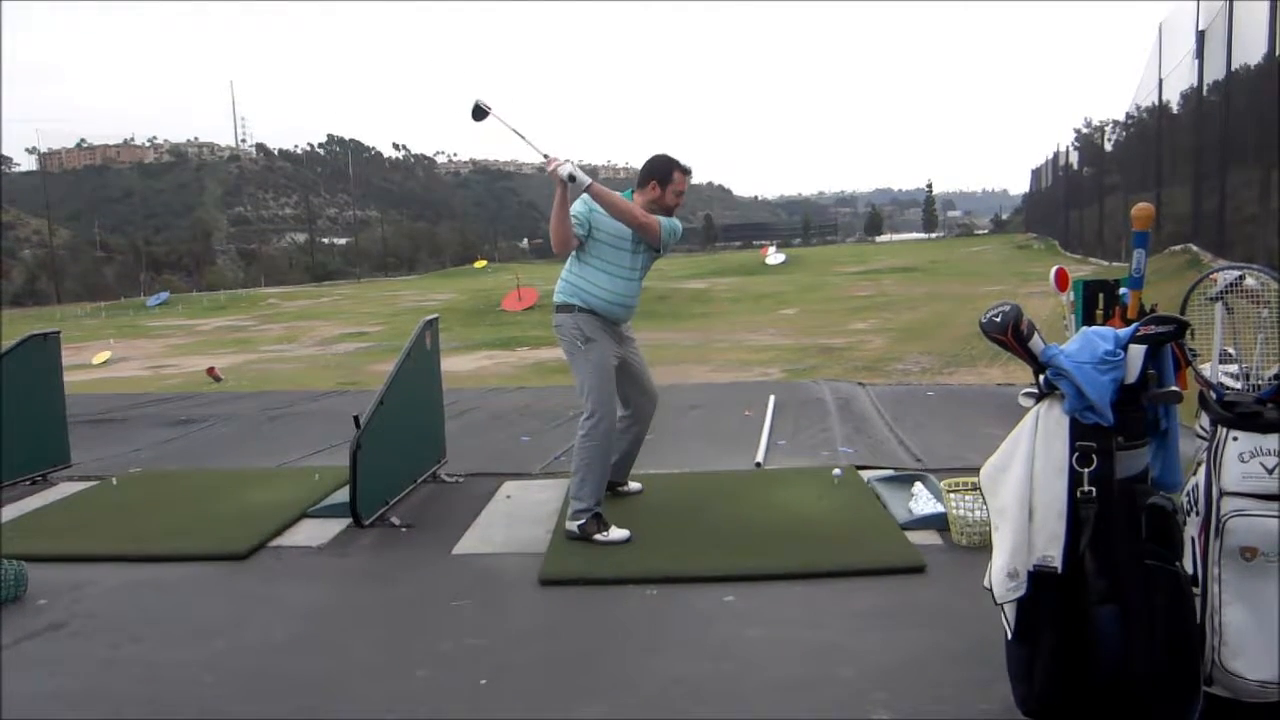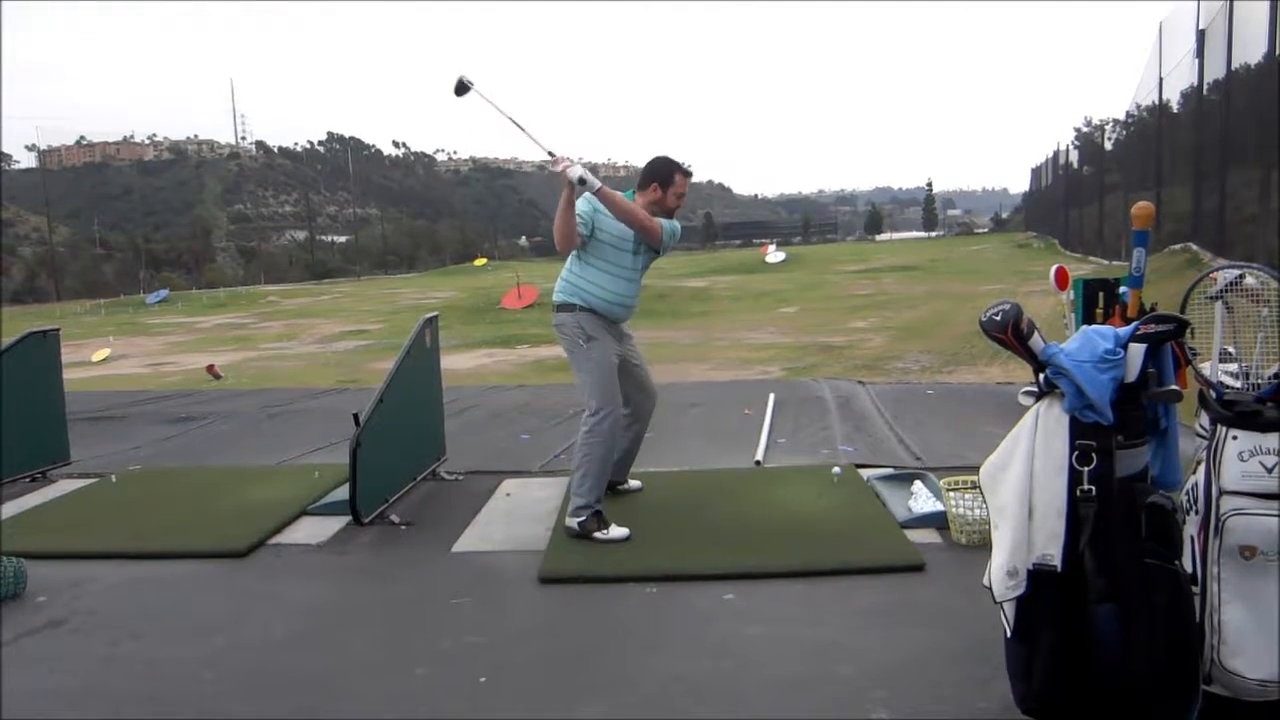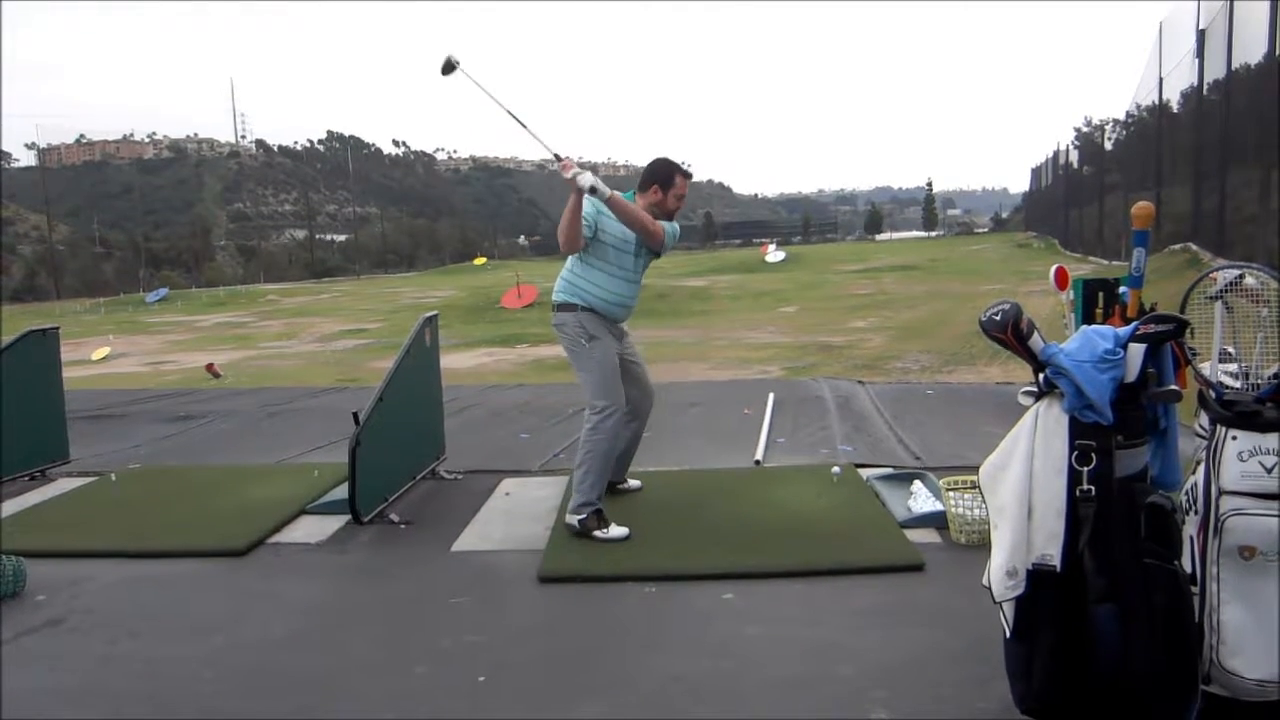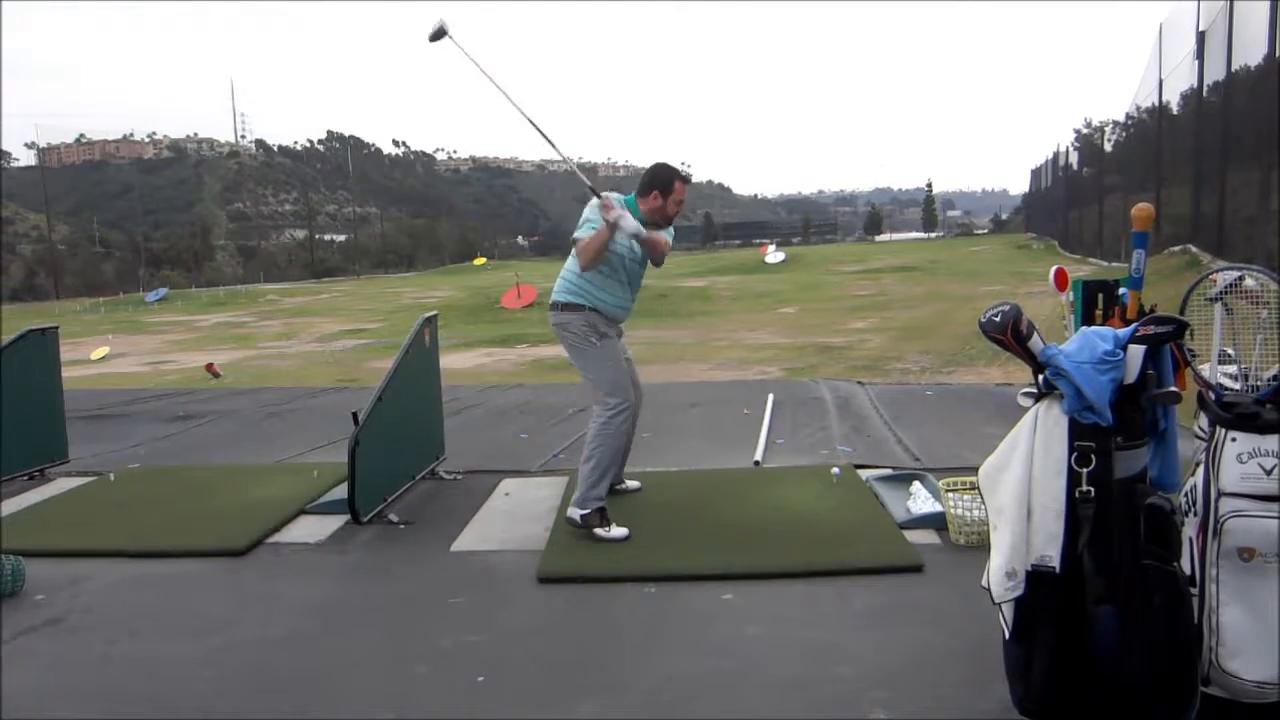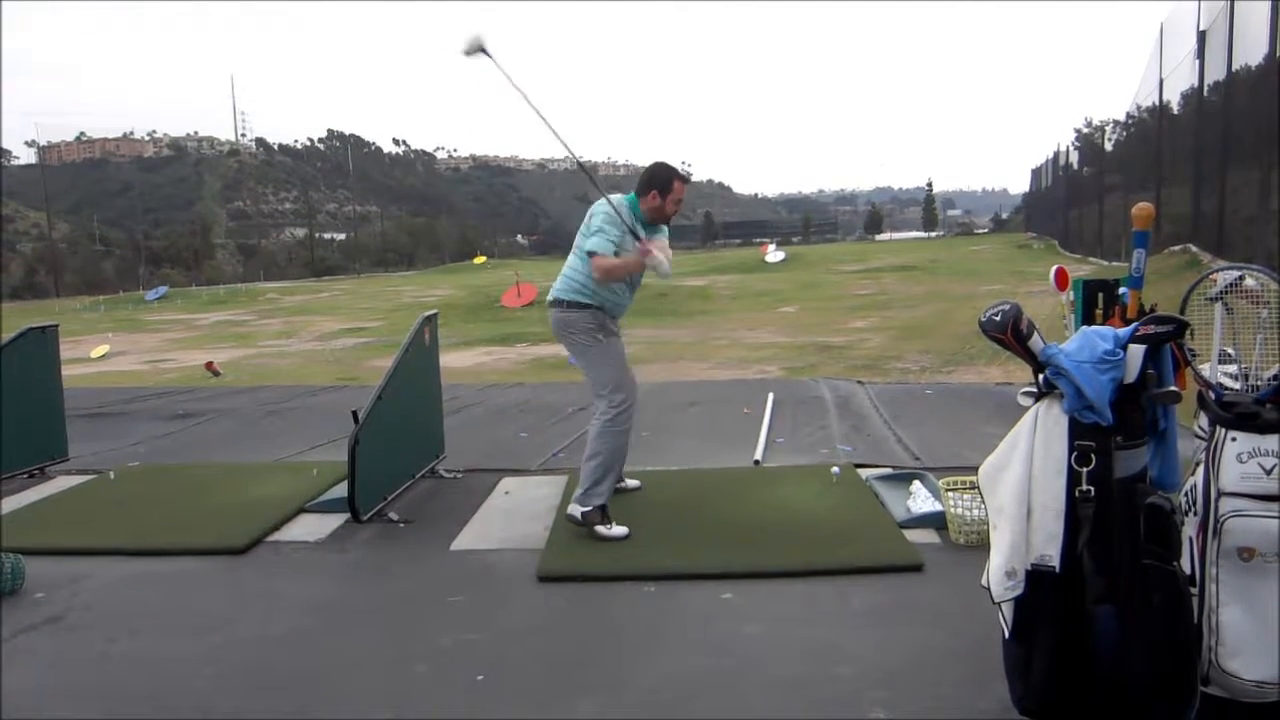
dt=0.2s
person 1, frame 1
left shoulder: (670, 228)
right shoulder: (591, 204)
left elbow: (637, 220)
right elbow: (561, 246)
left wrist: (586, 183)
right wrist: (563, 190)
left hip: (617, 326)
right hip: (580, 320)
left knee: (643, 401)
right knee: (601, 412)
left ankle: (611, 477)
right ankle: (583, 516)
person 1, frame 2
left shoulder: (669, 228)
right shoulder: (593, 204)
left elbow: (642, 224)
right elbow: (565, 245)
left wrist: (595, 185)
right wrist: (570, 190)
left hip: (614, 325)
right hip: (579, 318)
left knee: (642, 399)
right knee: (604, 409)
left ankle: (611, 476)
right ankle: (582, 513)
person 1, frame 3
left shoulder: (667, 227)
right shoulder: (594, 204)
left elbow: (650, 233)
right elbow: (568, 246)
left wrist: (605, 193)
right wrist: (578, 194)
left hip: (609, 323)
right hip: (579, 317)
left knee: (640, 398)
right knee: (608, 407)
left ankle: (610, 476)
right ankle: (583, 511)
person 1, frame 4
left shoulder: (661, 227)
right shoulder: (605, 207)
left elbow: (659, 250)
right elbow: (586, 261)
left wrist: (636, 231)
right wrist: (609, 227)
left hip: (600, 320)
right hip: (579, 315)
left knee: (629, 396)
right knee: (614, 403)
left ankle: (609, 477)
right ankle: (586, 507)
person 1, frame 5
left shoulder: (654, 225)
right shoulder: (609, 210)
left elbow: (657, 253)
right elbow: (601, 272)
left wrist: (646, 254)
right wrist: (635, 257)
left hip: (576, 312)
right hip: (581, 312)
left knee: (617, 394)
right knee: (616, 403)
left ankle: (608, 475)
right ankle: (588, 504)
